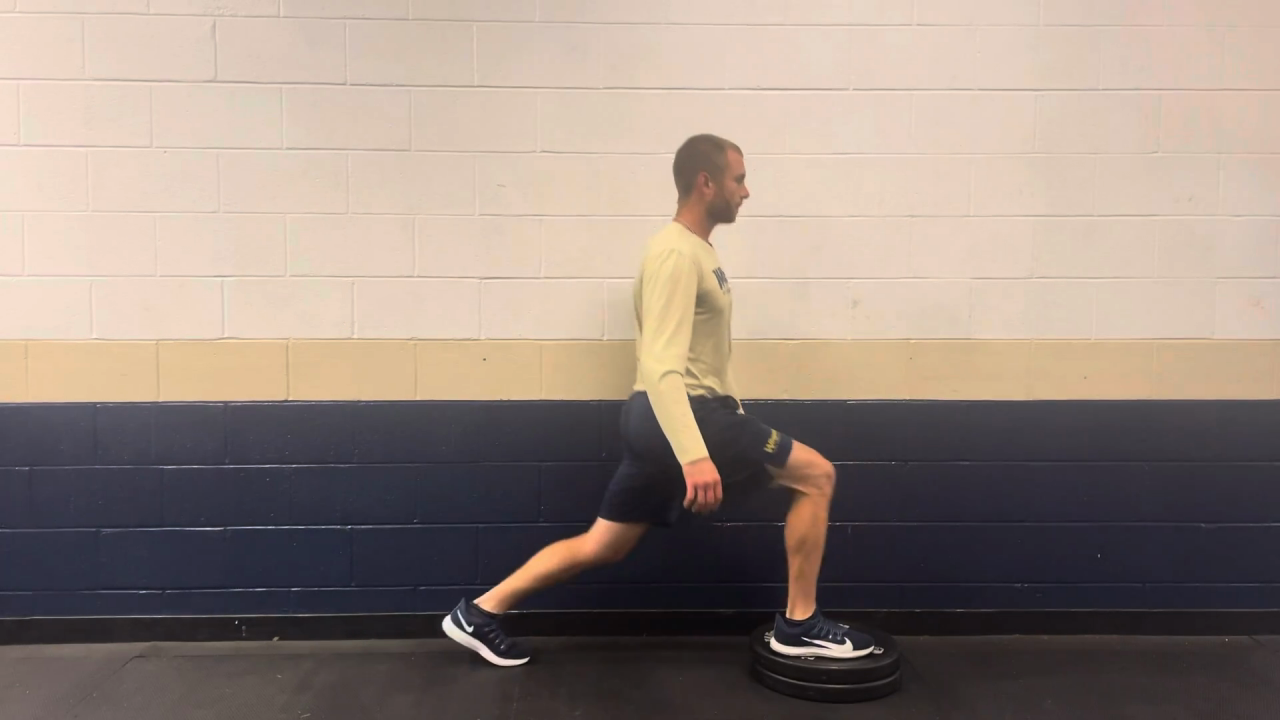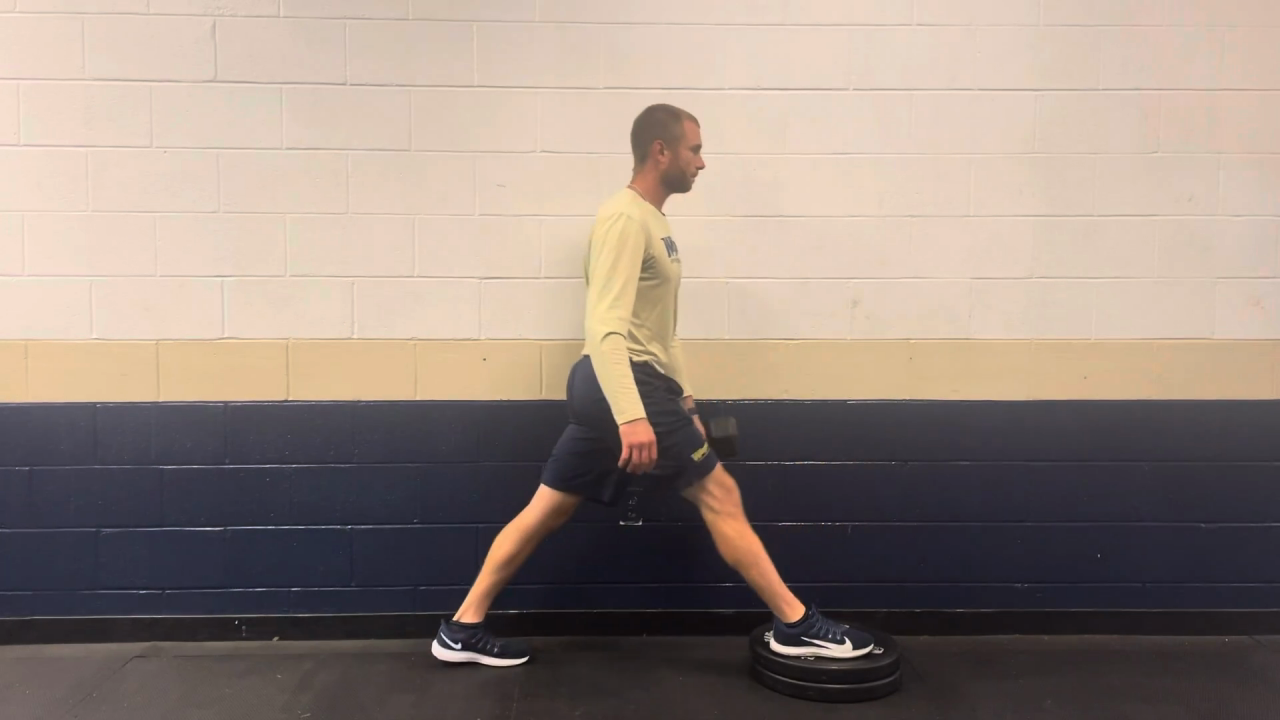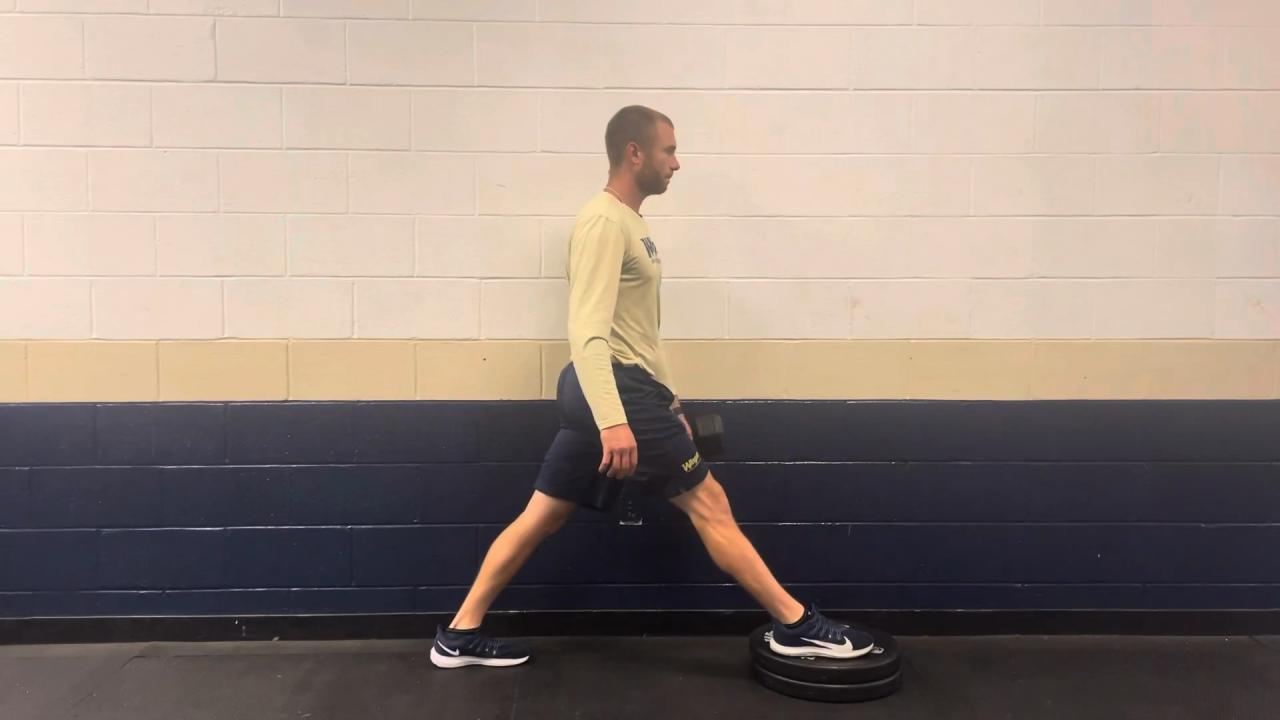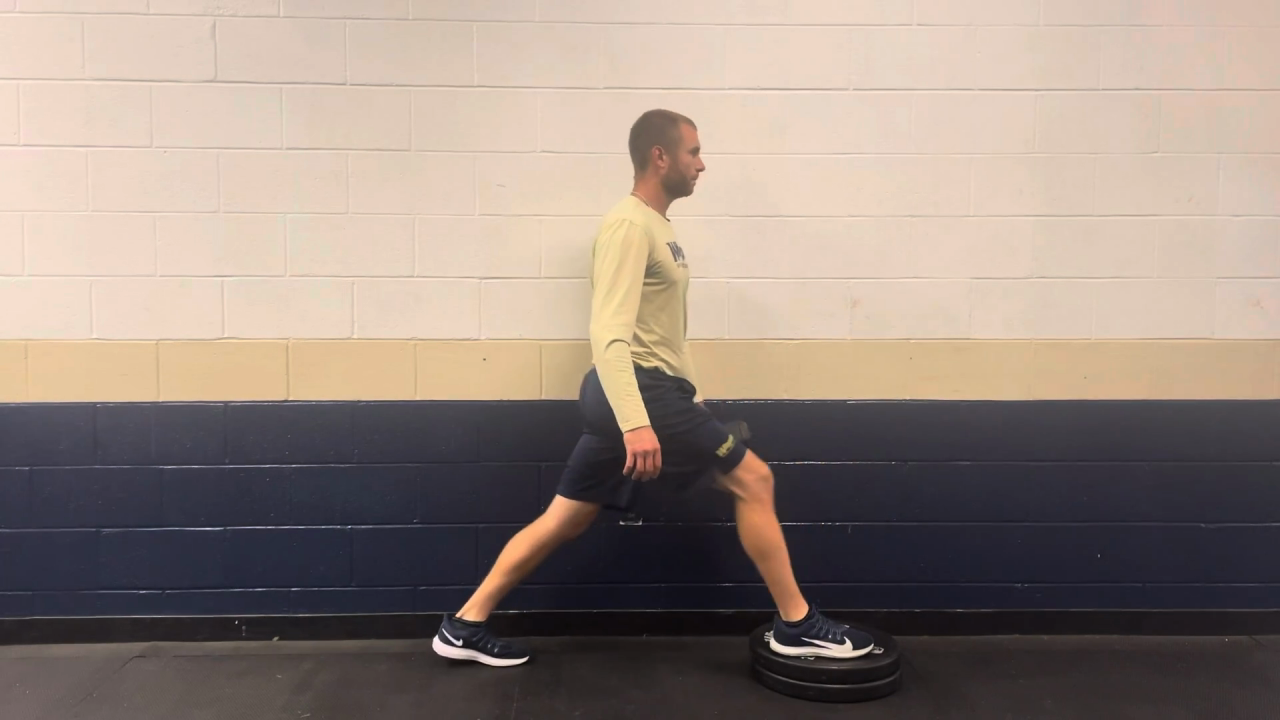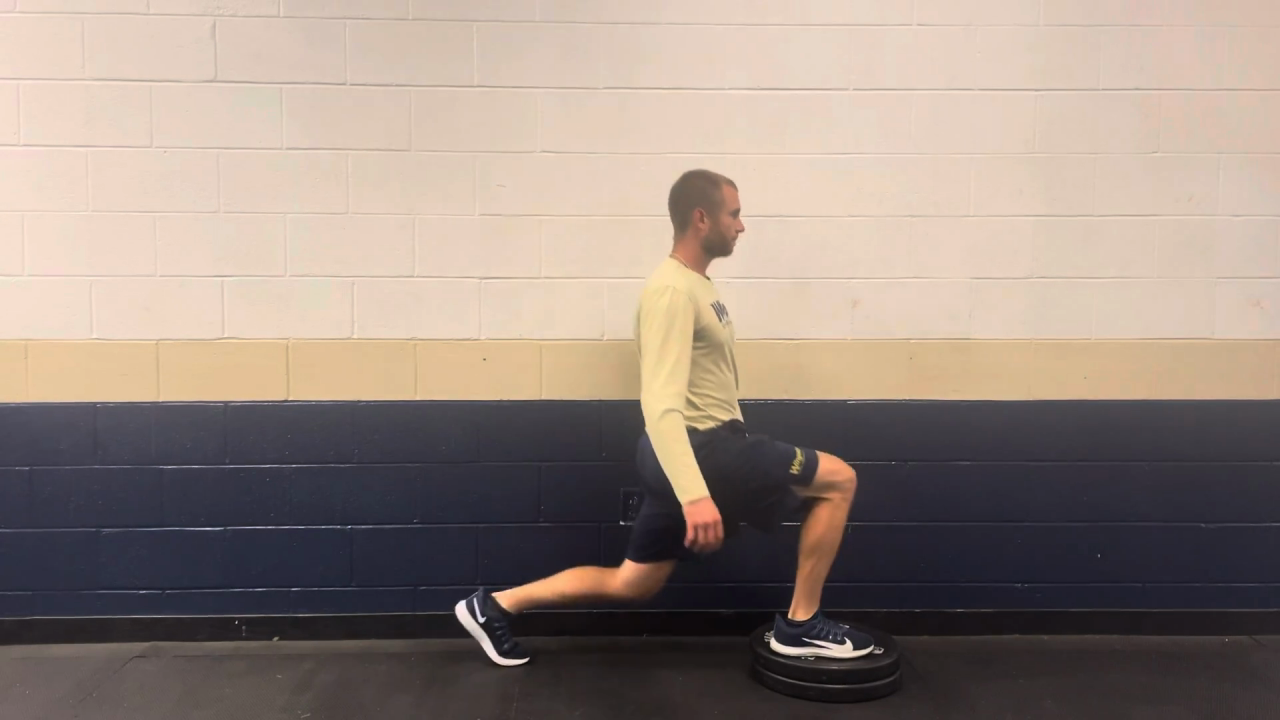
dt=0.4s
person 1, frame 1
left shoulder: (696, 249)
right shoulder: (676, 253)
right elbow: (662, 367)
left wrist: (734, 422)
right wrist: (696, 455)
left hip: (663, 419)
right hip: (685, 417)
left knee: (603, 543)
right knee: (816, 475)
left ankle: (480, 611)
right ankle: (800, 623)
person 1, frame 2
left shoulder: (649, 220)
right shoulder: (625, 219)
right elbow: (605, 328)
left wrist: (684, 399)
right wrist: (632, 415)
left hip: (604, 388)
right hip: (621, 387)
left knee: (546, 510)
right knee: (721, 495)
left ankle: (462, 628)
right ankle: (796, 624)
person 1, frame 3
left shoulder: (626, 223)
right shoulder: (605, 223)
right elbow: (587, 331)
left wrist: (671, 403)
right wrist: (613, 420)
left hip: (604, 391)
right hip: (615, 389)
left knee: (542, 515)
right knee: (709, 503)
left ankle: (460, 634)
right ankle: (797, 624)
person 1, frame 4
left shoulder: (653, 226)
right shoulder: (630, 226)
right elbow: (610, 335)
left wrist: (694, 403)
right wrist: (637, 423)
left hip: (641, 390)
right hip: (640, 391)
left knee: (563, 519)
right knee: (753, 481)
left ankle: (466, 624)
right ankle: (798, 624)
person 1, frame 5
left shoulder: (694, 284)
right shoulder: (672, 292)
right elbow: (661, 404)
right wrist: (695, 496)
left hip: (700, 446)
right hip: (701, 447)
left knee: (632, 582)
right knee: (837, 481)
left ankle: (494, 606)
right ankle: (801, 625)
